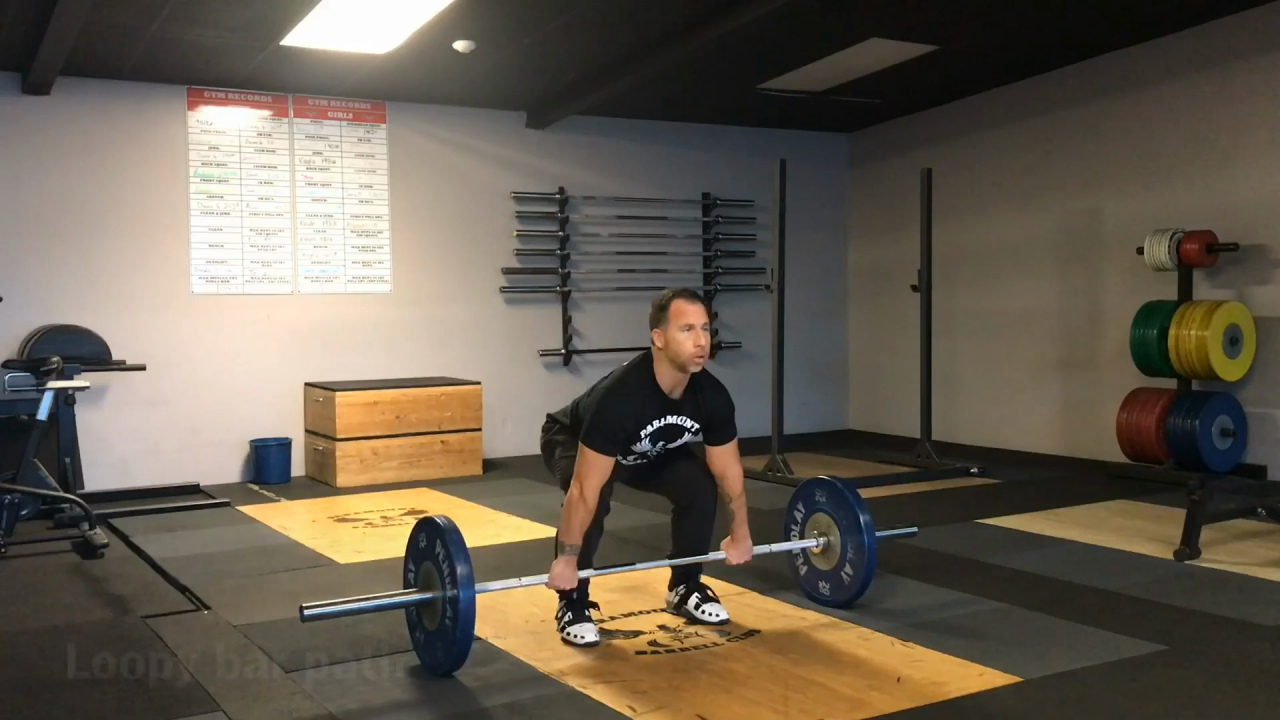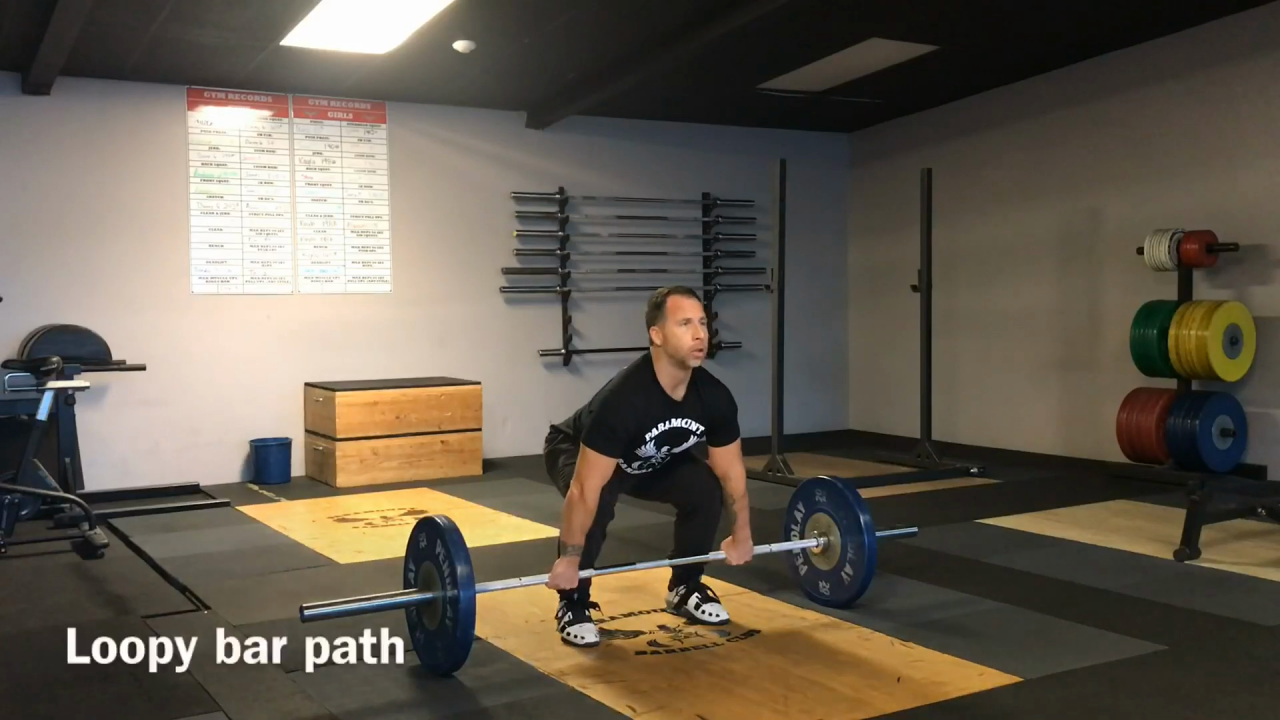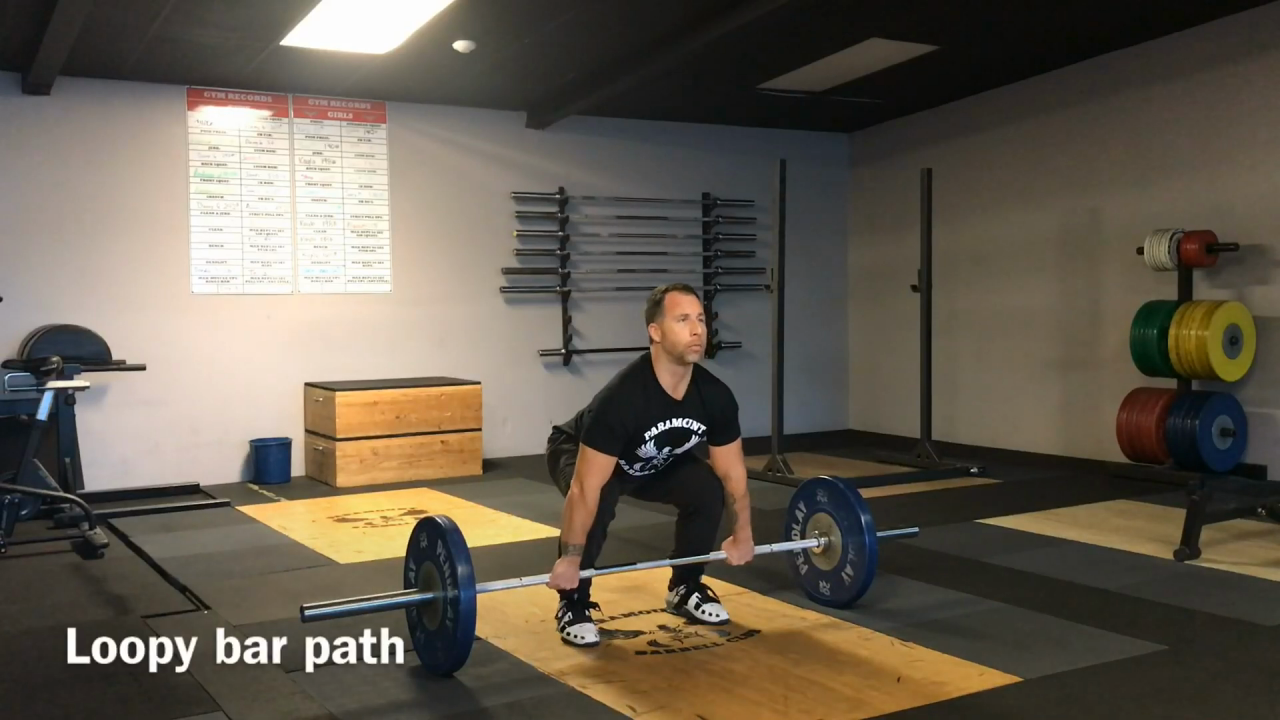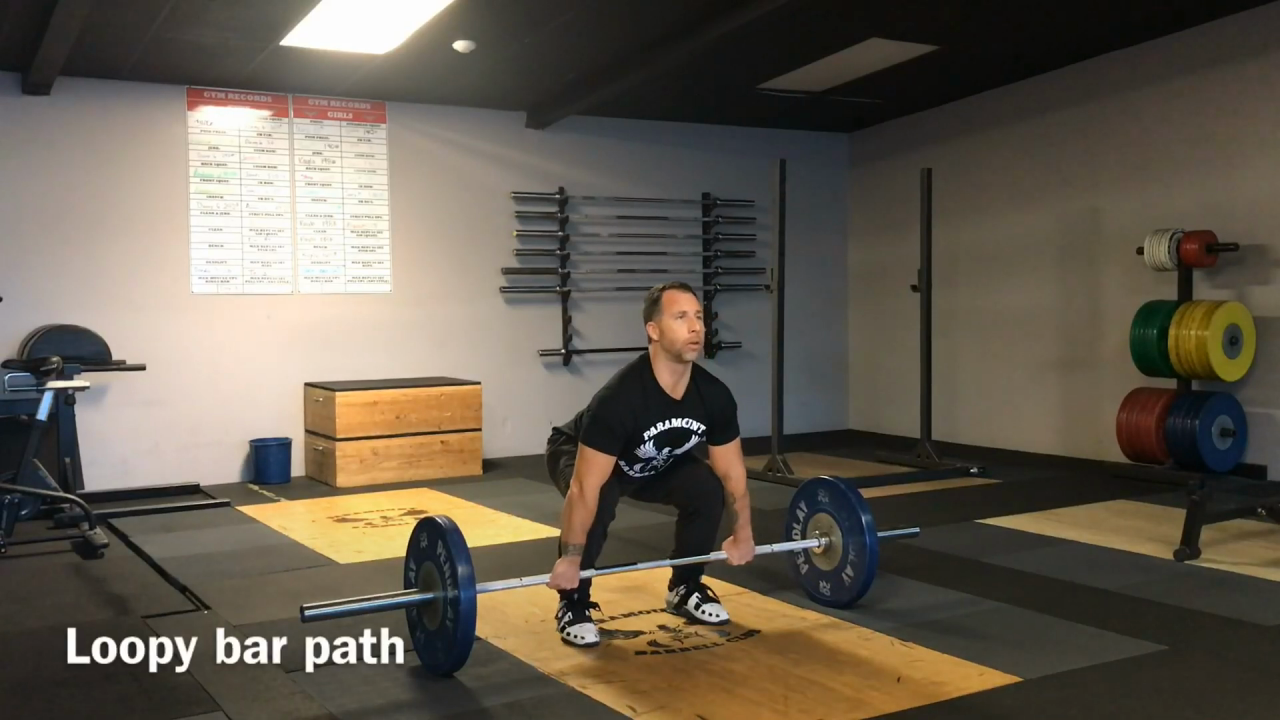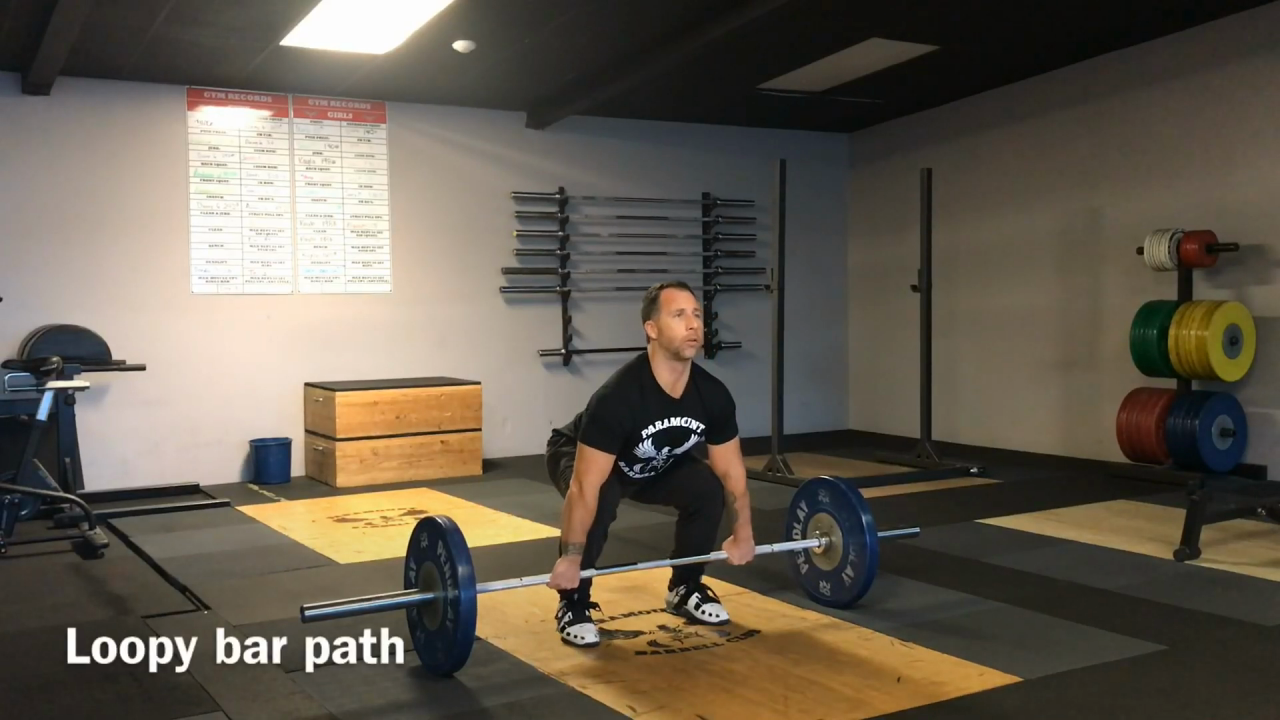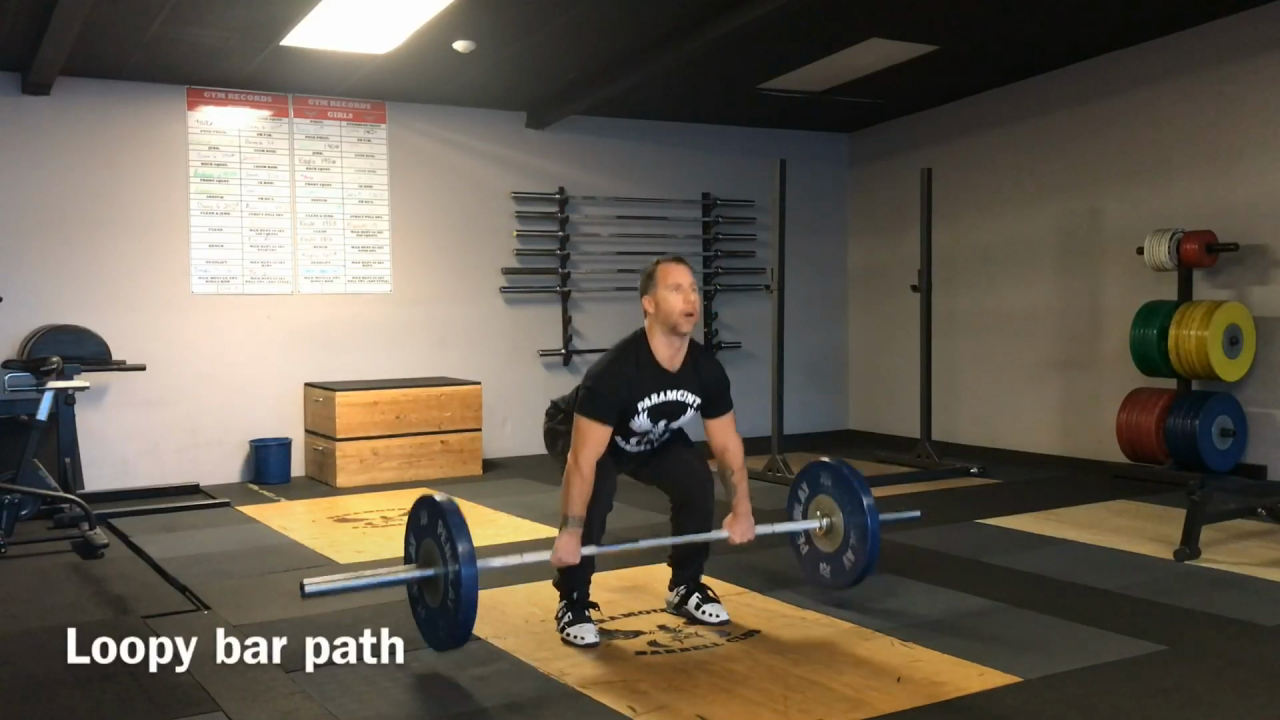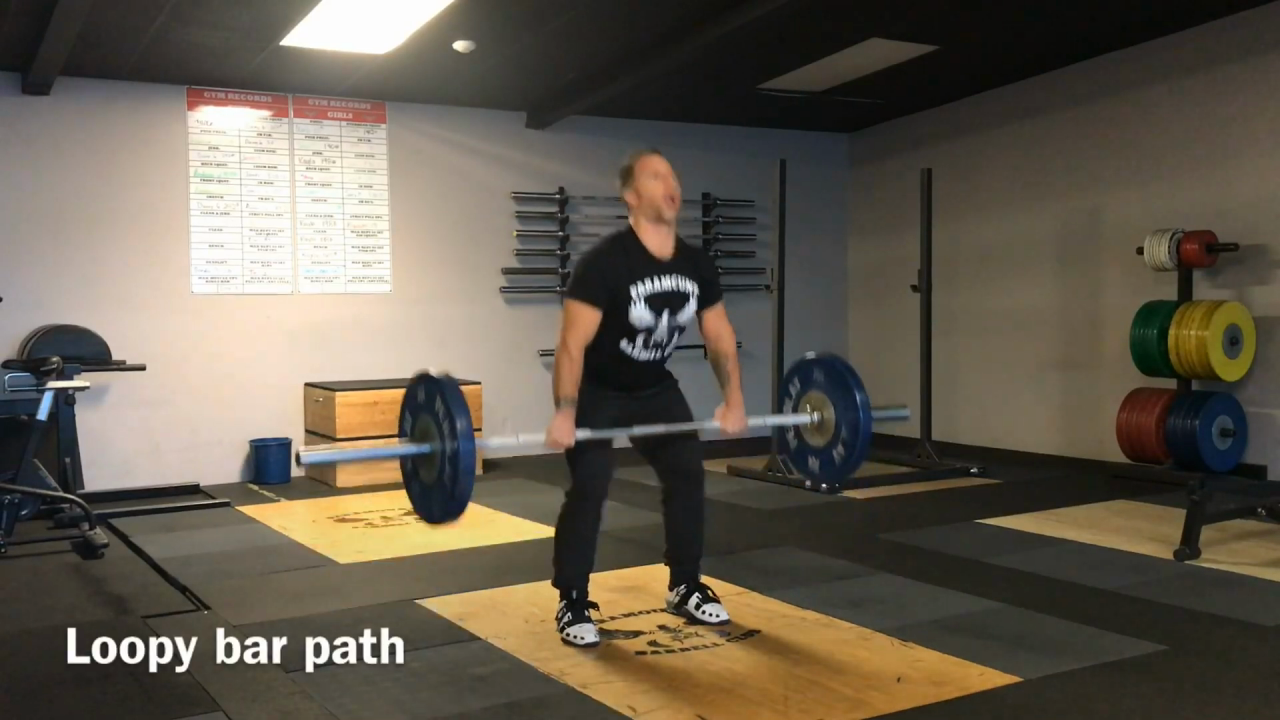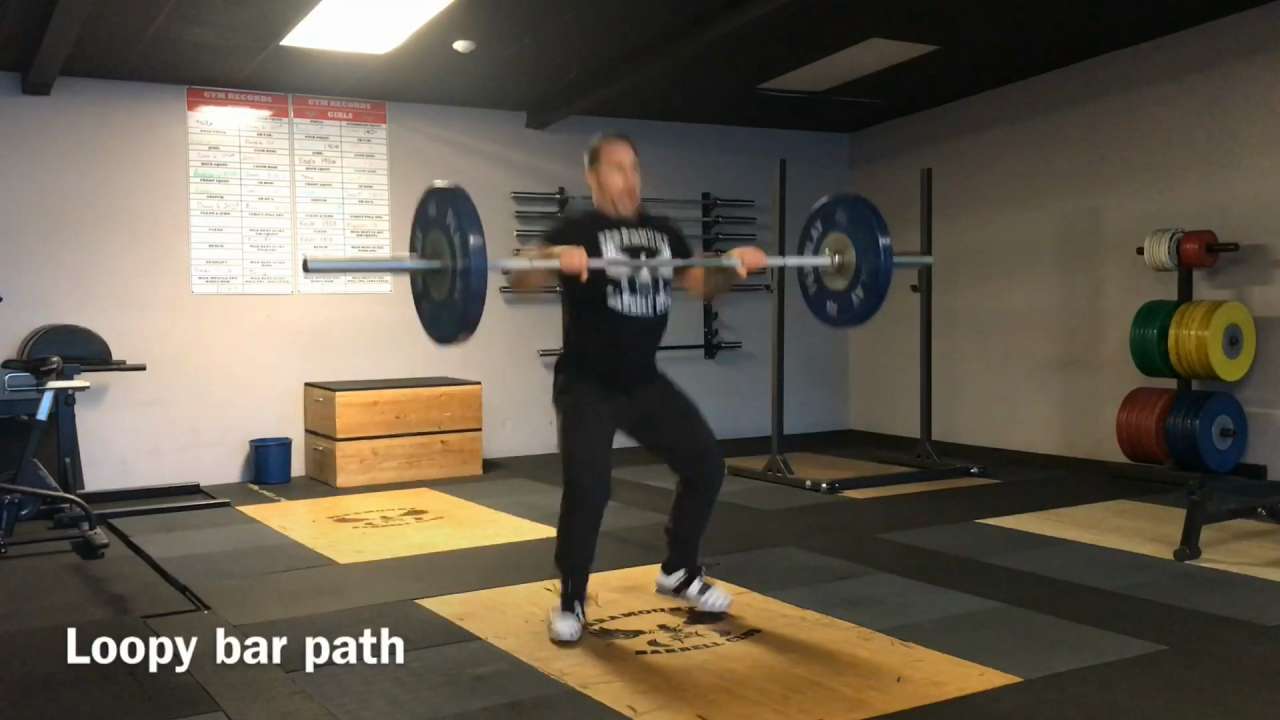
dt=0.4s
person 1, frame 1
left shoulder: (712, 395)
right shoulder: (620, 395)
left elbow: (728, 473)
right elbow: (585, 490)
left wrist: (740, 536)
right wrist: (566, 559)
right hip: (571, 439)
left knee: (700, 486)
right knee: (594, 501)
left ankle: (685, 588)
right ankle: (573, 604)
person 1, frame 2
left shoulder: (714, 396)
right shoulder: (622, 398)
left elbow: (731, 473)
right elbow: (585, 490)
left wrist: (741, 536)
right wrist: (568, 560)
left hip: (651, 459)
right hip: (575, 451)
left knee: (706, 489)
right knee: (597, 503)
left ankle: (685, 589)
right ankle: (572, 605)
person 1, frame 3
left shoulder: (715, 395)
right shoulder: (622, 398)
left elbow: (732, 473)
right elbow: (586, 489)
left wrist: (742, 536)
right wrist: (569, 560)
left hip: (653, 461)
right hip: (577, 453)
left knee: (708, 490)
right knee: (598, 504)
left ankle: (685, 589)
right ankle: (573, 605)
person 1, frame 4
left shoulder: (714, 395)
right shoulder: (620, 397)
left elbow: (732, 472)
right elbow: (585, 489)
left wrist: (742, 535)
right wrist: (569, 560)
left hip: (653, 462)
right hip: (577, 454)
left knee: (708, 490)
right knee: (598, 504)
left ankle: (685, 589)
right ankle: (573, 605)
person 1, frame 5
left shoulder: (712, 394)
right shoulder: (619, 396)
left elbow: (731, 471)
right elbow: (585, 488)
left wrist: (742, 534)
right wrist: (570, 559)
right hip: (577, 456)
left knee: (708, 490)
right knee: (599, 504)
left ankle: (685, 589)
right ankle: (573, 605)
person 1, frame 6
left shoulder: (706, 369)
right shoulder: (616, 370)
left elbow: (727, 445)
right elbow: (585, 459)
left wrist: (741, 512)
right wrist: (570, 536)
left hip: (651, 437)
right hip: (576, 429)
left knee: (697, 484)
right knee: (595, 499)
left ankle: (686, 589)
right ankle: (572, 605)
person 1, frame 7
left shoulder: (697, 263)
right shoulder: (605, 262)
left elbow: (720, 337)
right elbow: (573, 344)
left wrist: (733, 399)
right wrist: (564, 413)
left hip: (654, 387)
right hip: (598, 390)
left knee: (687, 475)
right knee: (590, 486)
left ankle: (685, 588)
right ankle: (572, 603)
person 1, frame 8
left shoulder: (661, 231)
right shoulder: (577, 228)
left elbow: (699, 282)
right elbow: (523, 276)
left wrist: (735, 267)
right wrist: (561, 260)
left hip: (644, 383)
right hip: (587, 385)
left knee: (705, 462)
right knee: (589, 484)
left ankle: (682, 573)
right ankle: (571, 599)
